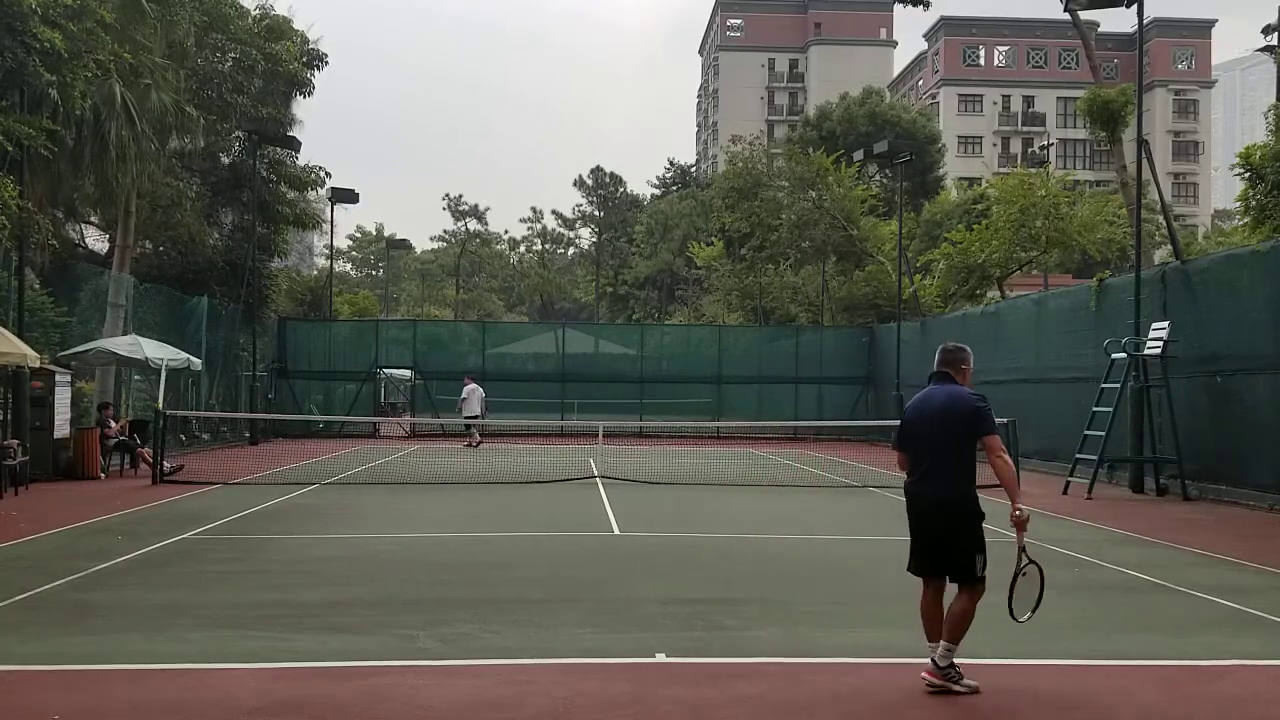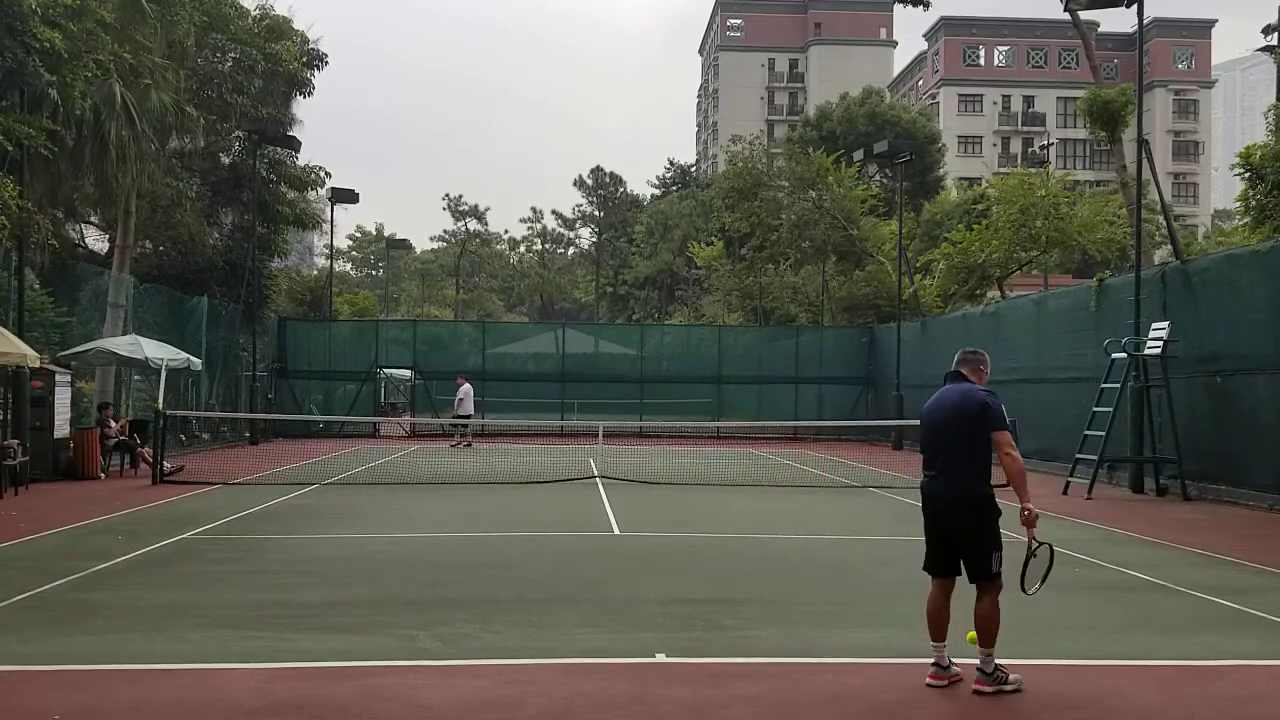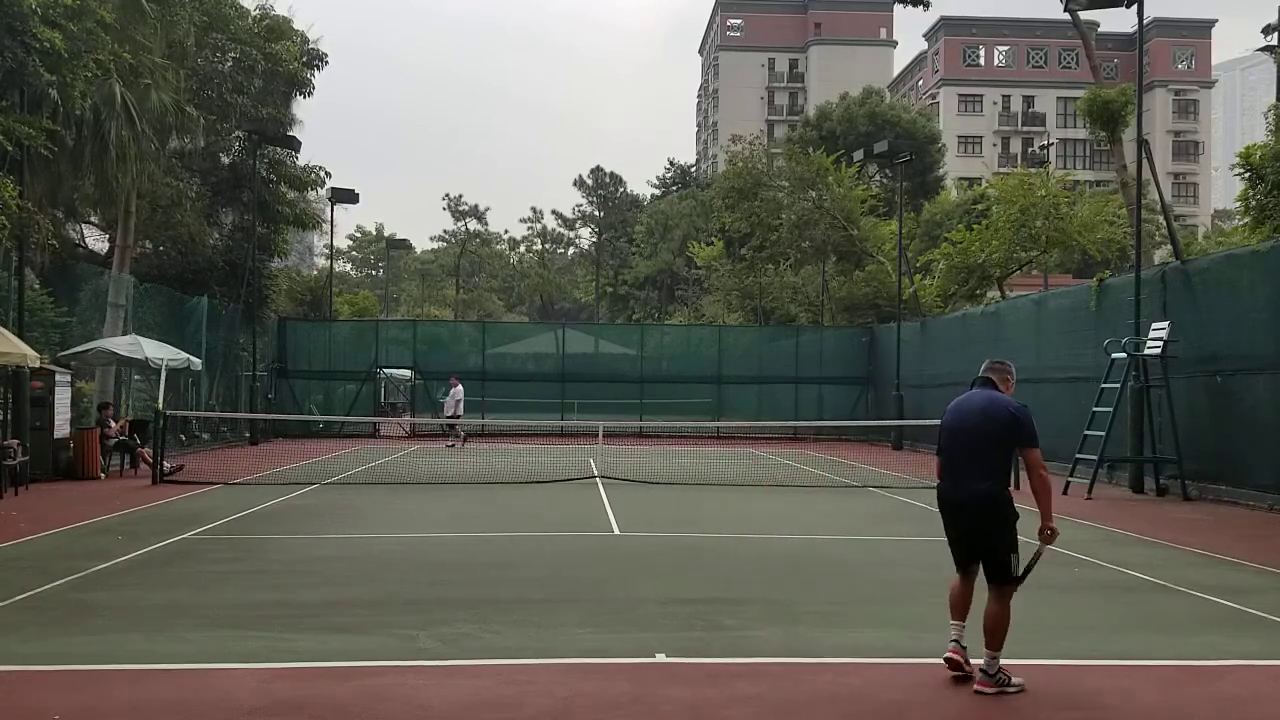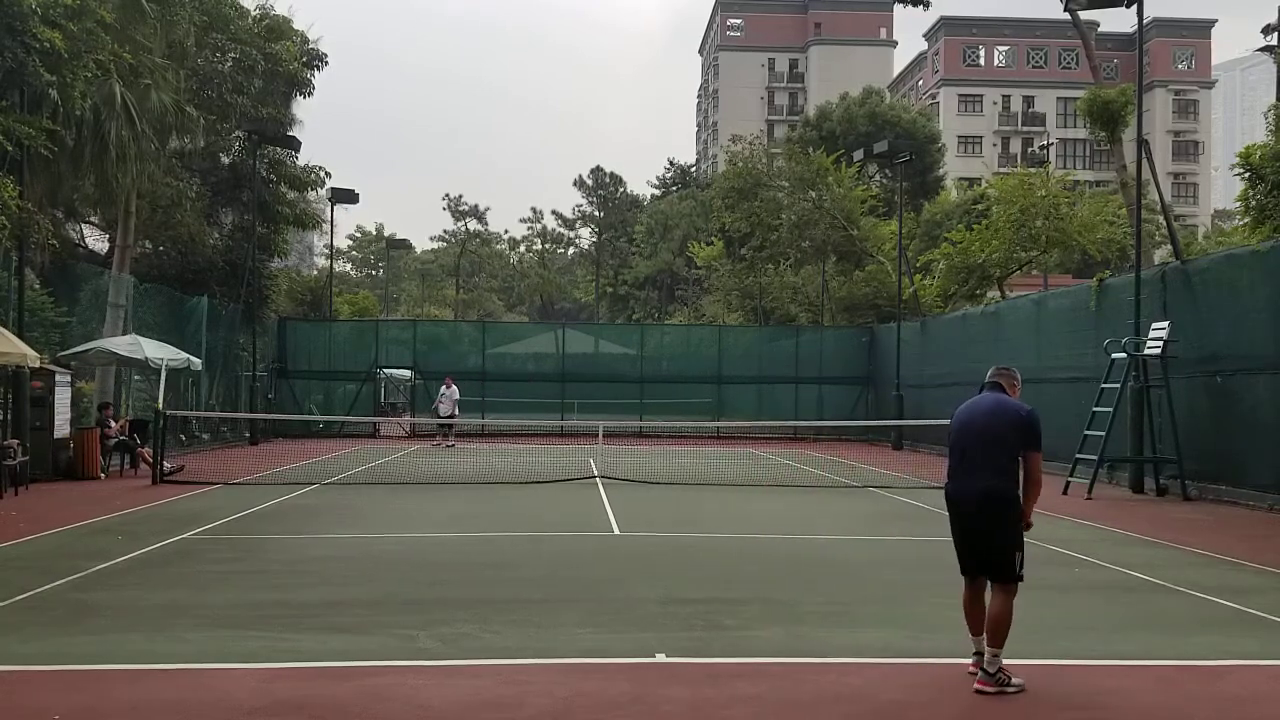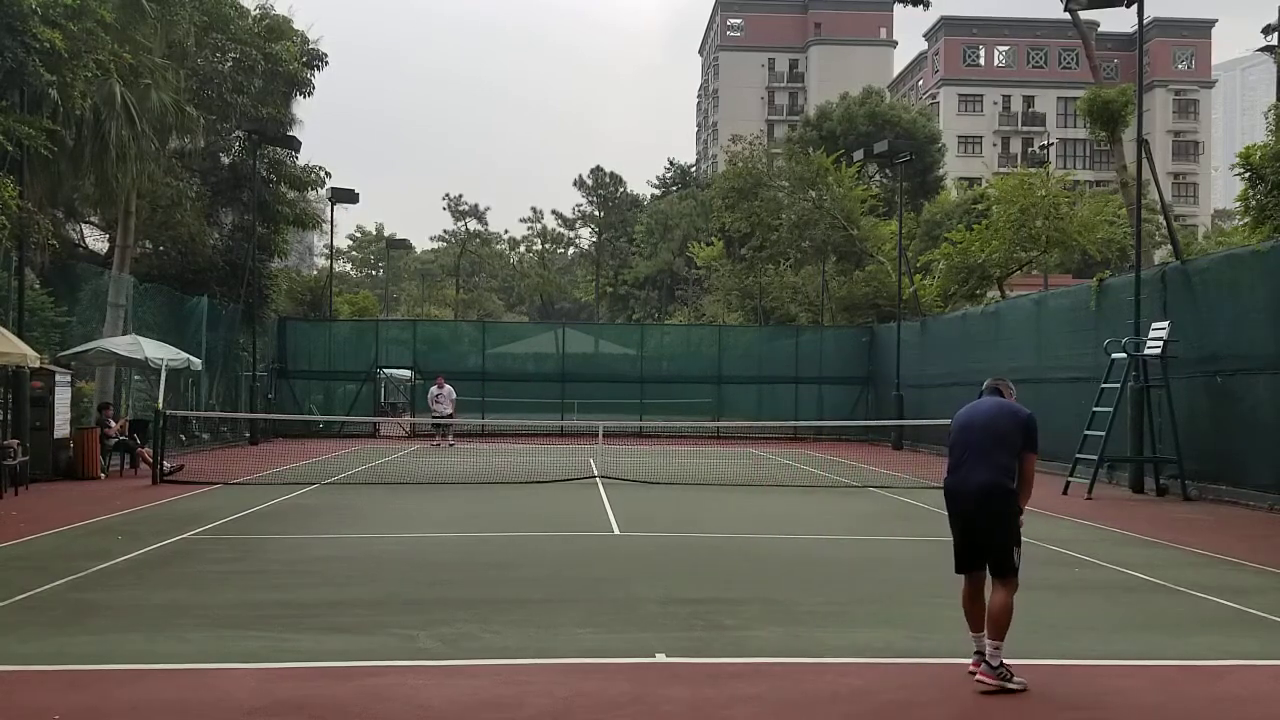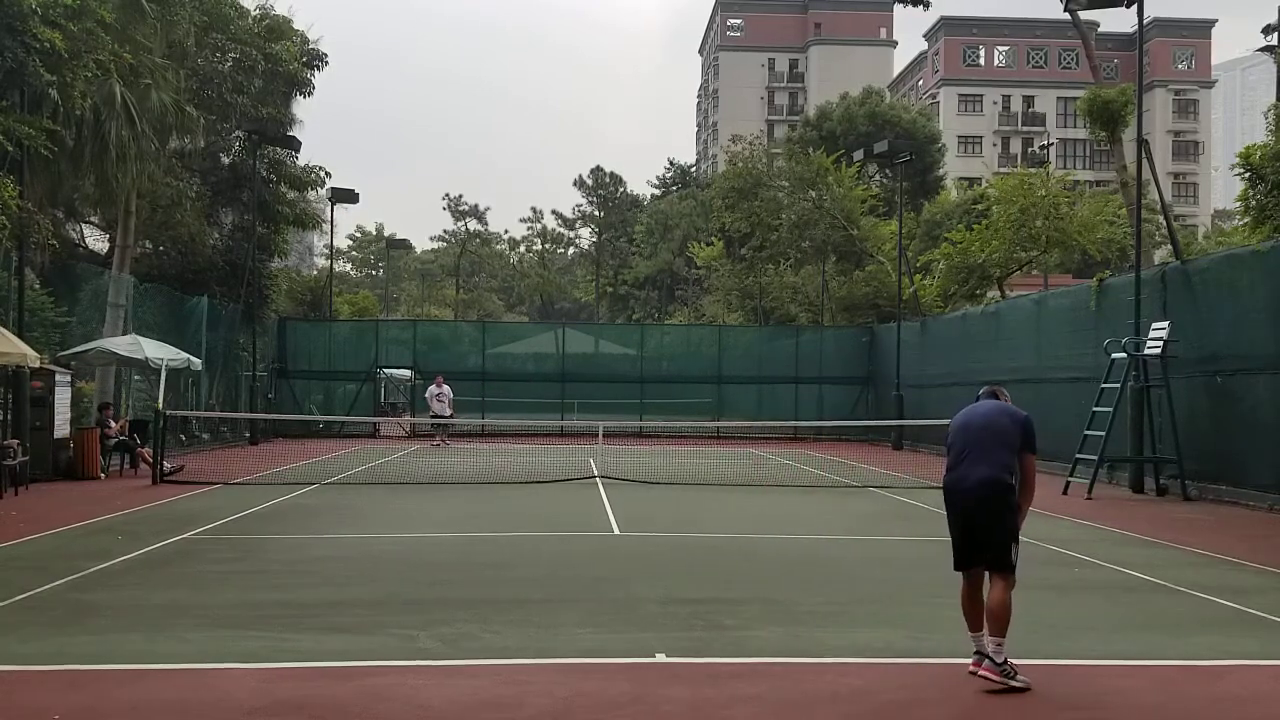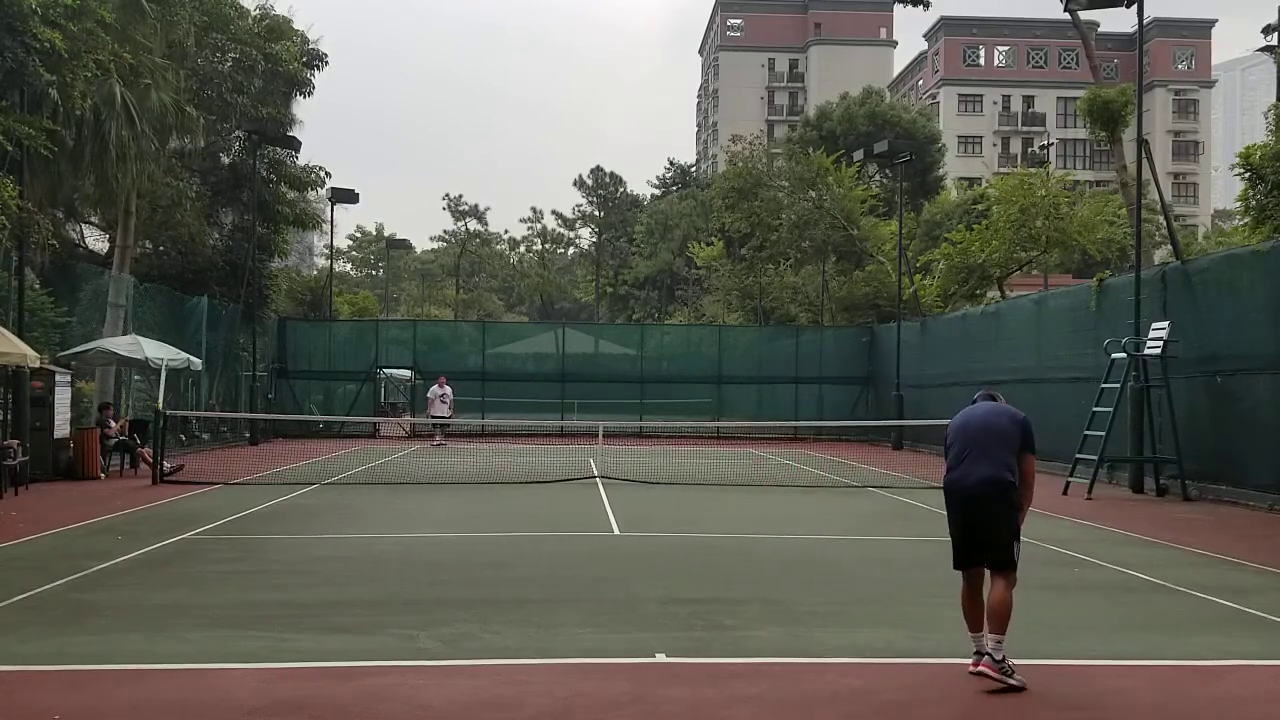
dt=0.3s
person 1, frame 1
left shoulder: (914, 404)
right shoulder: (972, 402)
left elbow: (902, 462)
right elbow: (998, 455)
right wrist: (1016, 503)
left hip: (919, 503)
right hip: (957, 505)
left knee: (932, 584)
right knee: (971, 587)
left ankle: (939, 663)
right ankle: (942, 662)
person 1, frame 2
left shoulder: (931, 404)
right shoulder: (984, 398)
right elbow: (1007, 453)
right wrist: (1025, 501)
left hip: (934, 501)
right hip: (972, 502)
left knee: (941, 583)
right knee: (988, 587)
left ankle: (940, 665)
right ankle: (987, 672)
person 1, frame 3
left shoulder: (953, 407)
right shoulder: (1015, 410)
right elbow: (1037, 471)
right wrist: (1046, 519)
left hip: (951, 503)
right hip: (990, 504)
left knee: (965, 573)
right knee: (1001, 588)
left ankle: (956, 644)
right ankle: (990, 672)
person 1, frame 4
left shoulder: (962, 410)
right shoulder: (1023, 413)
right elbow: (1033, 475)
right wrist: (1026, 511)
left hip: (959, 502)
right hip: (998, 503)
left knee: (973, 582)
right knee: (1004, 587)
left ankle: (980, 655)
right ankle: (990, 671)
person 1, frame 5
left shoulder: (962, 413)
right shoulder: (1022, 415)
right elbow: (1026, 477)
right wrist: (1016, 511)
left hip: (957, 496)
right hip: (995, 497)
left knee: (973, 578)
right knee: (1004, 581)
left ankle: (980, 653)
right ankle: (992, 664)
person 1, frame 6
left shoulder: (960, 417)
right shoulder: (1019, 417)
right elbow: (1028, 480)
right wrist: (1018, 519)
left hip: (956, 494)
right hip: (995, 494)
left knee: (971, 576)
right knee: (1001, 577)
left ankle: (980, 653)
right ankle: (995, 660)
person 1, frame 7
left shoulder: (958, 419)
right shoulder: (1017, 418)
right elbow: (1027, 481)
right wrist: (1018, 519)
left hip: (957, 494)
right hip: (997, 492)
left knee: (971, 576)
right knee: (1003, 576)
left ankle: (980, 652)
right ankle: (994, 657)
